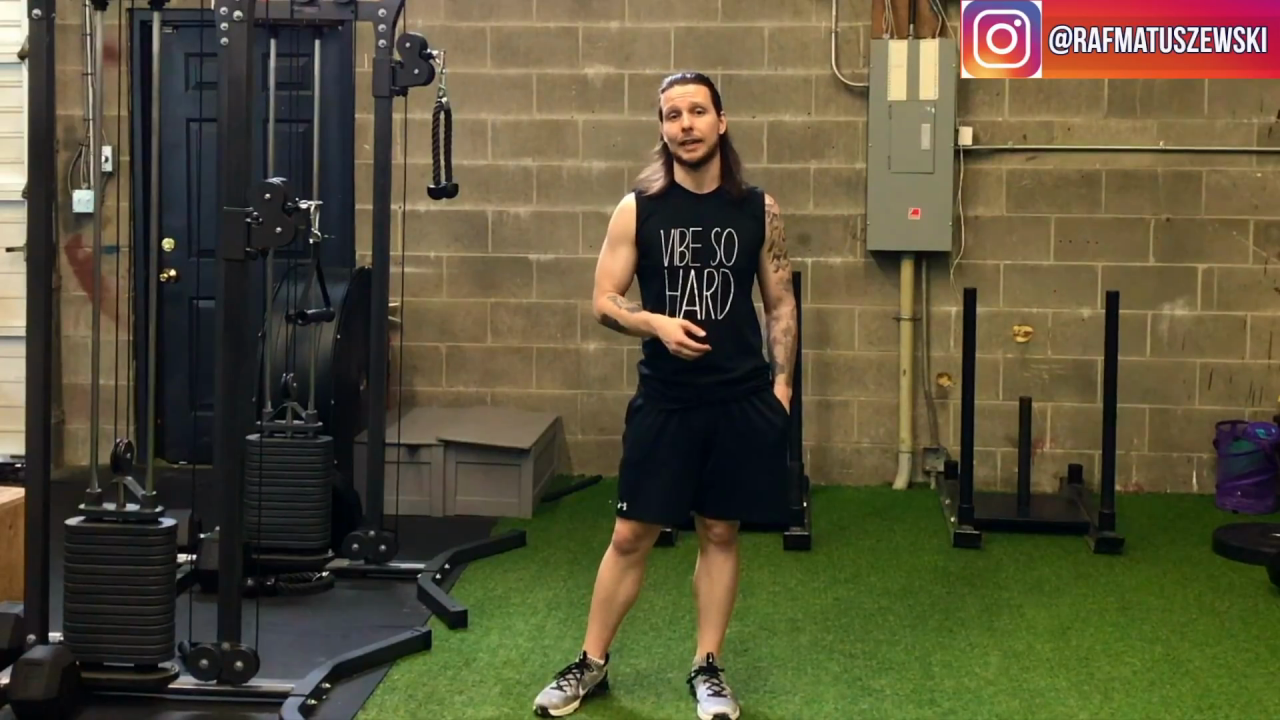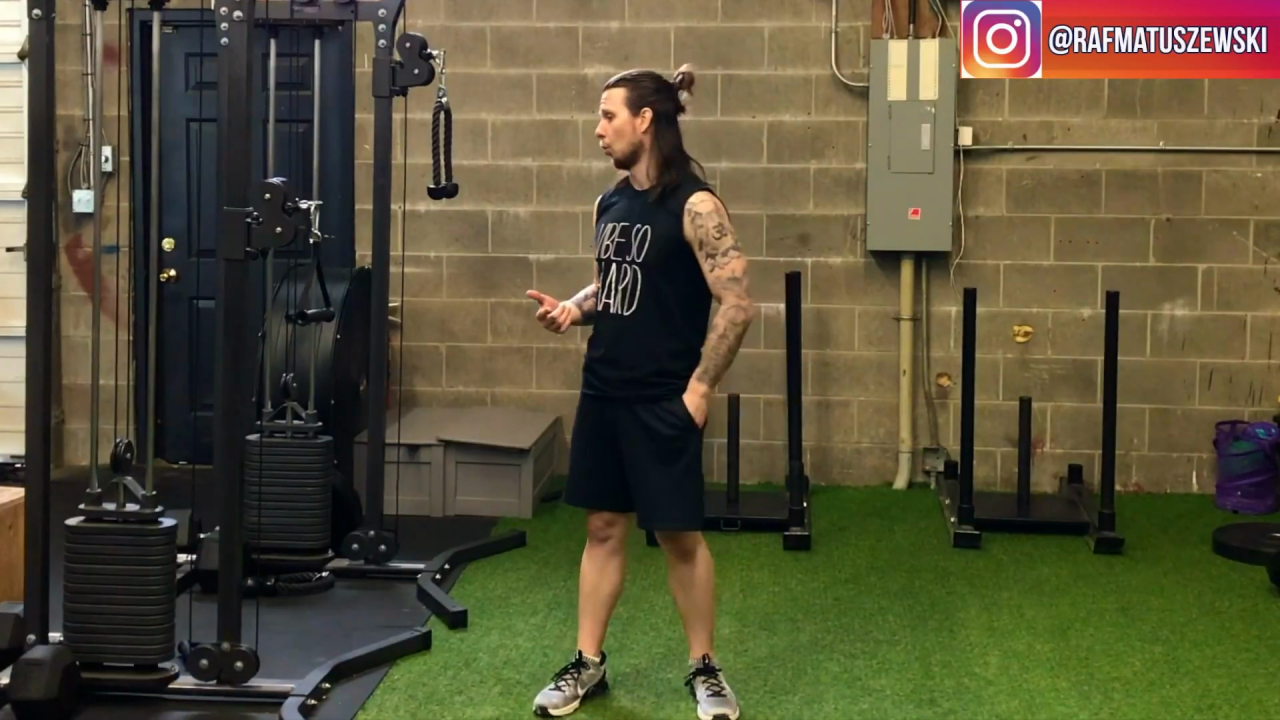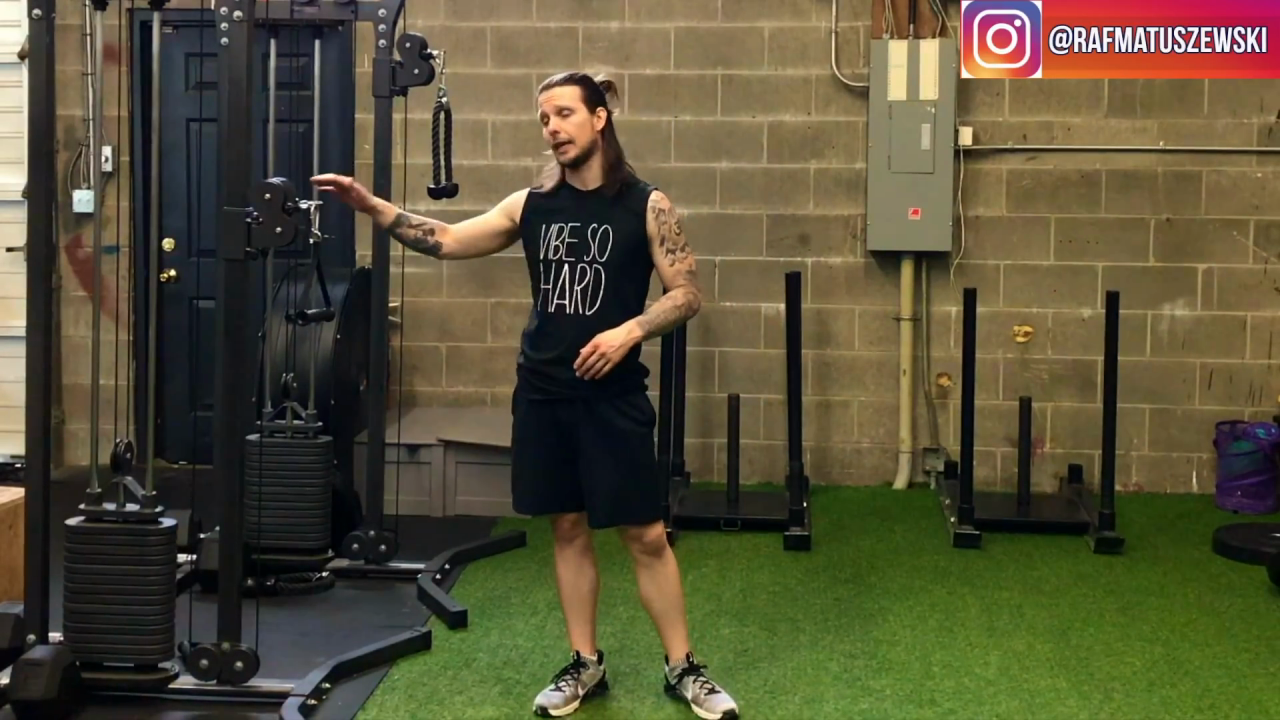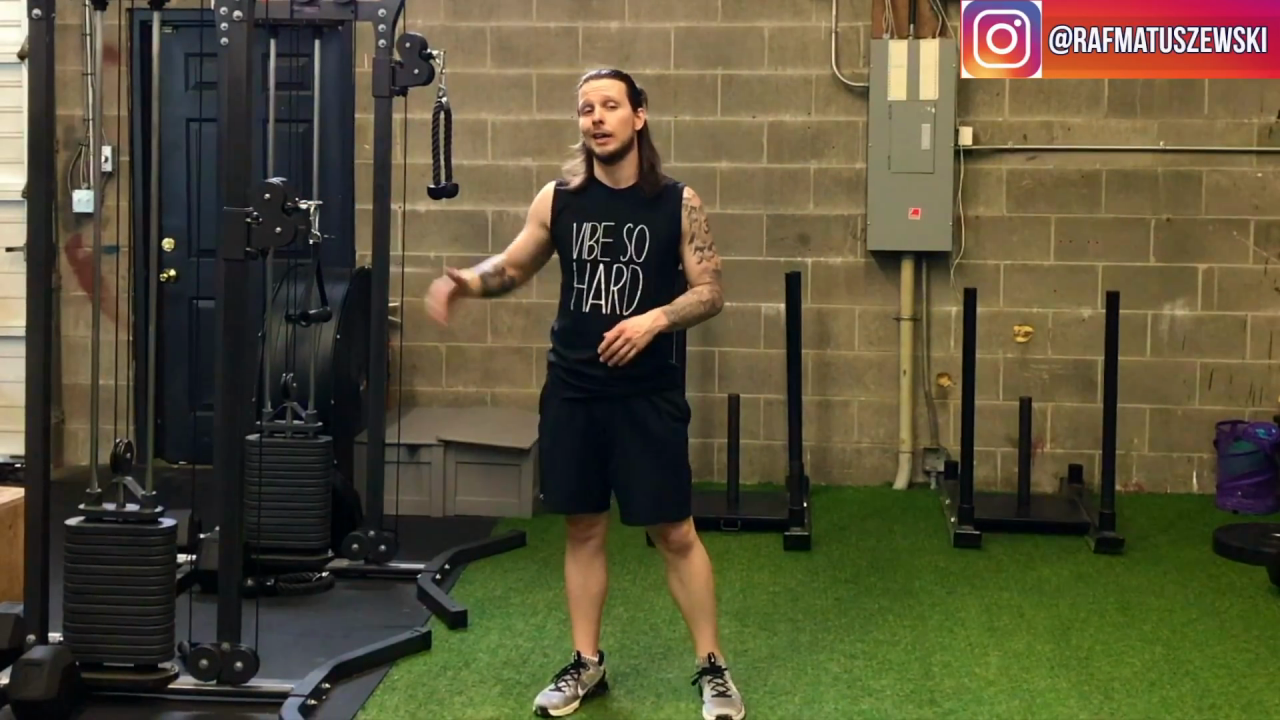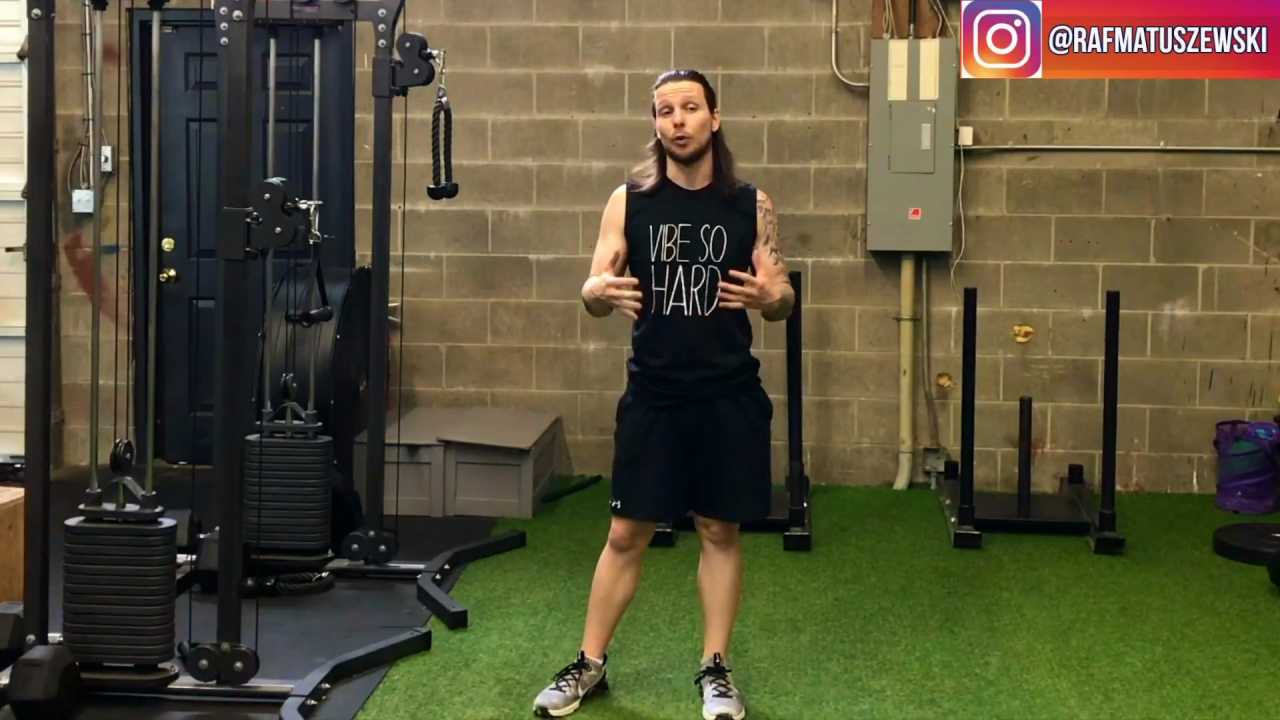
dt=1s
person 1, frame 1
left shoulder: (759, 210)
right shoulder: (637, 209)
left elbow: (781, 303)
right elbow: (604, 300)
left wrist: (781, 382)
right wrist: (658, 323)
left hip: (741, 398)
right hip: (664, 398)
left knee: (720, 532)
right knee: (631, 534)
left ankle: (707, 668)
right ankle: (590, 663)
person 1, frame 2
left shoulder: (695, 206)
right shoulder: (610, 203)
left elbow: (737, 304)
left wrist: (700, 386)
right wrist: (571, 309)
left hip: (662, 399)
right hip: (602, 392)
left knee: (678, 535)
right knee: (603, 527)
left ankle: (704, 667)
right ankle: (588, 663)
person 1, frame 3
left shoulder: (648, 205)
right shoulder: (531, 204)
left elbow: (687, 294)
right elbow: (448, 240)
left wrist: (630, 330)
right wrist: (372, 204)
left hip: (613, 395)
right hip: (542, 393)
left knee: (645, 533)
right knee: (567, 527)
left ankle: (682, 667)
right ankle: (585, 663)
person 1, frame 4
left shoulder: (679, 203)
right shoulder: (557, 199)
left elbow: (709, 292)
right elbow: (511, 268)
left wrist: (655, 319)
right wrist: (461, 280)
left hip: (648, 395)
right hip: (573, 392)
left knee: (672, 531)
right knee: (583, 527)
left ankle: (712, 666)
right ankle: (587, 663)
person 1, frame 5
left shoulder: (751, 204)
right shoulder: (628, 200)
left elbow: (783, 303)
right elbow: (595, 294)
left wrist: (771, 297)
right wrist: (599, 291)
left hip: (730, 395)
right hip: (652, 395)
left knee: (720, 530)
right knee: (626, 532)
right ankle: (589, 664)
